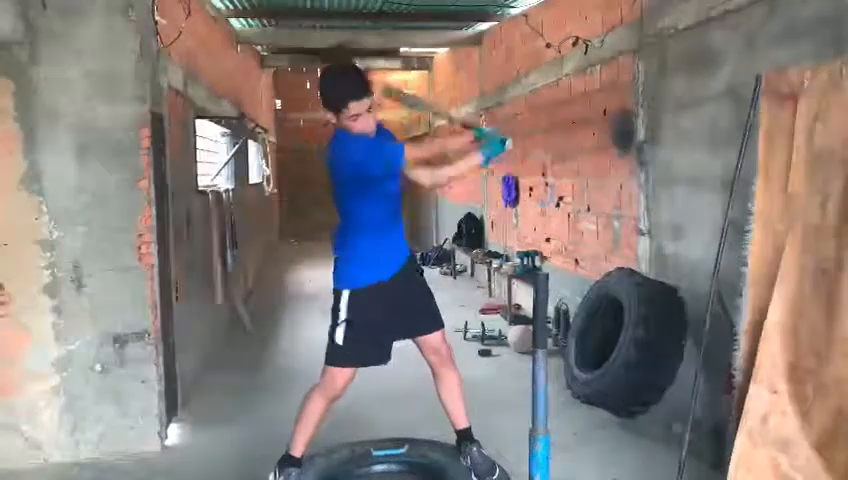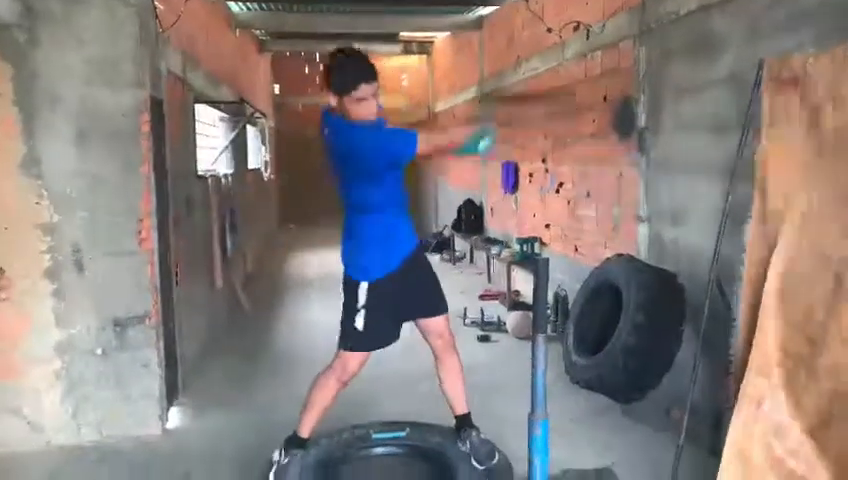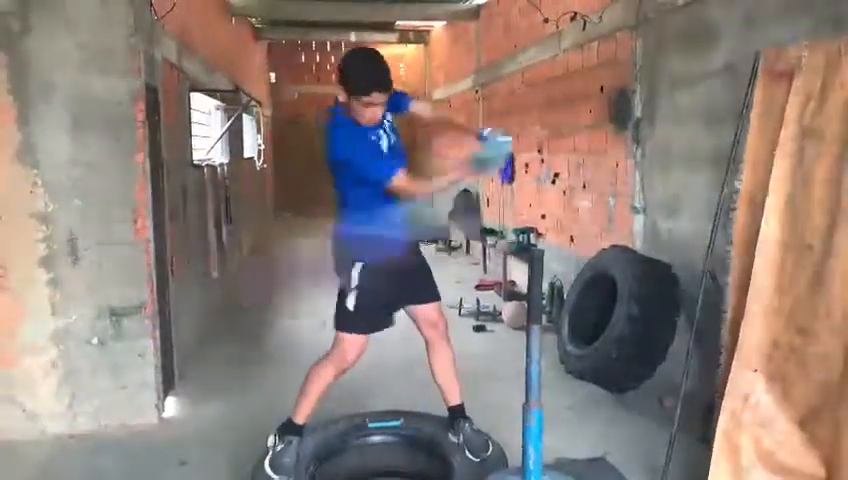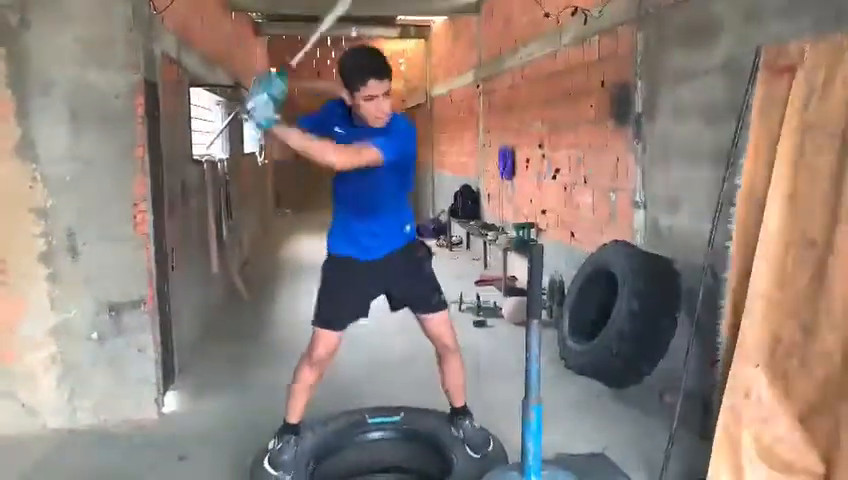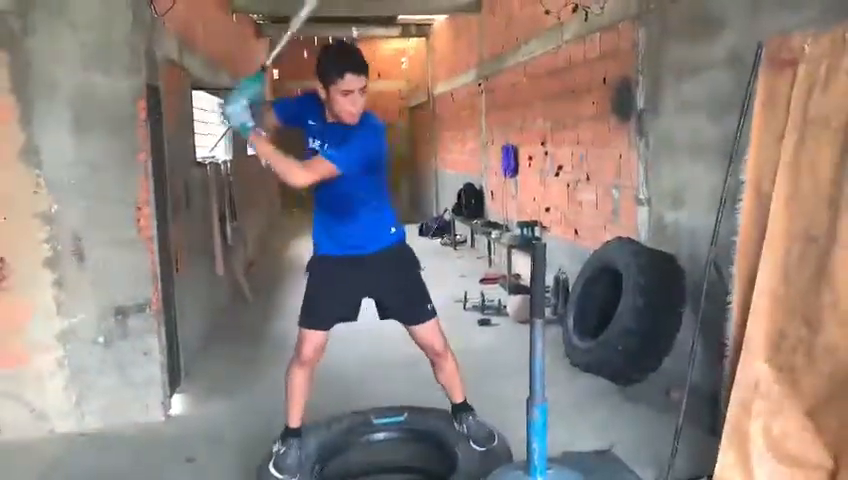
dt=1s
person 1, frame 1
left shoulder: (373, 137)
right shoulder: (350, 148)
left elbow: (424, 176)
right elbow: (428, 150)
left wrist: (481, 156)
right wrist: (478, 136)
left hip: (400, 266)
right hip: (360, 281)
left knee: (440, 354)
right knee: (334, 382)
left ankle: (467, 444)
person 1, frame 2
left shoulder: (337, 120)
right shoulder: (357, 137)
left elbow: (416, 147)
right elbow: (423, 145)
left wrist: (464, 135)
right wrist: (466, 134)
left hip: (405, 251)
right hip: (371, 265)
left knee: (444, 339)
right knee: (346, 367)
left ankle: (465, 428)
person 1, frame 3
left shoulder: (385, 104)
right shoulder: (347, 138)
left elbow: (429, 112)
right elbow: (410, 189)
left wrist: (473, 135)
right wrist: (462, 168)
left hip: (398, 242)
right hip: (366, 254)
left knee: (435, 326)
right knee: (345, 354)
left ankle: (458, 420)
right ankle: (289, 433)
person 1, frame 4
left shoulder: (400, 131)
right shoulder: (333, 116)
left elbow: (340, 159)
right elbow: (302, 142)
left wrist: (276, 126)
right wrist: (278, 119)
left hip: (403, 248)
right hip: (351, 256)
left knee: (447, 340)
right knee: (321, 351)
left ankle: (461, 416)
right ankle: (288, 434)
person 1, frame 5
left shoulder: (368, 134)
right shoulder: (305, 108)
left elbow: (301, 176)
right elbow: (271, 123)
left wrist: (252, 133)
left hip: (386, 252)
right hip: (333, 256)
left knee: (435, 343)
right knee: (307, 352)
left ankle: (463, 413)
right ankle: (291, 438)
